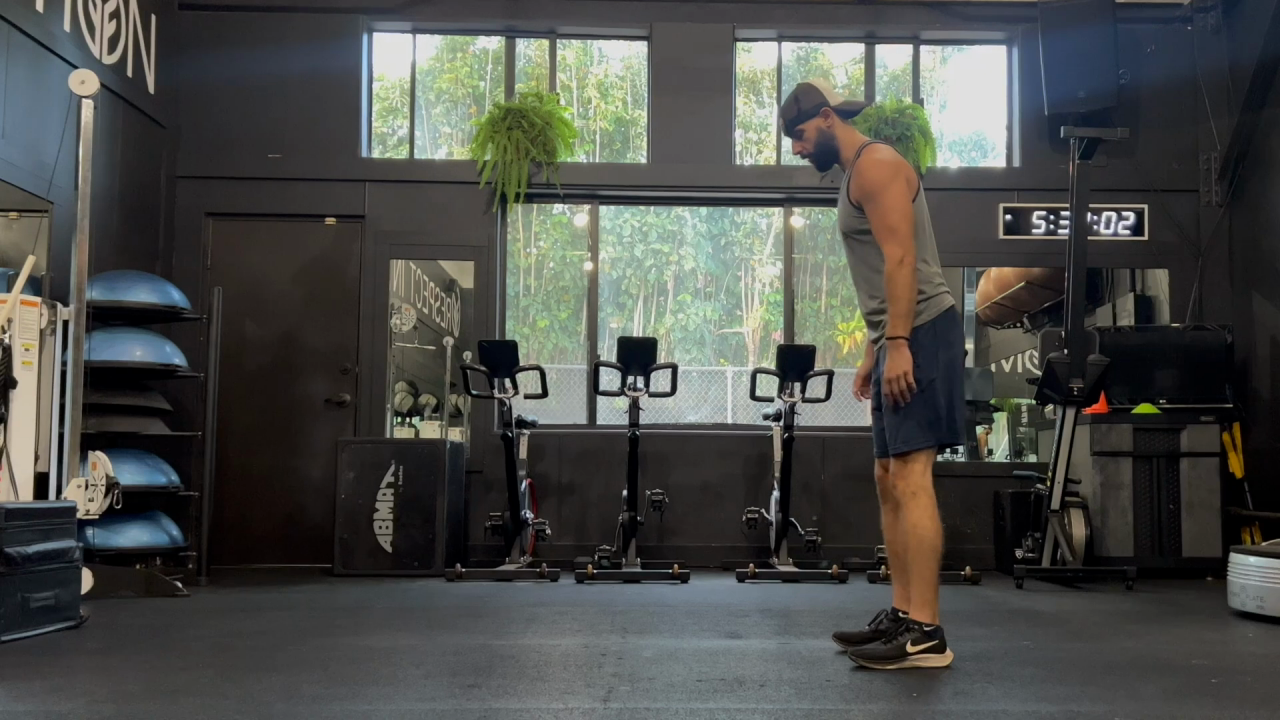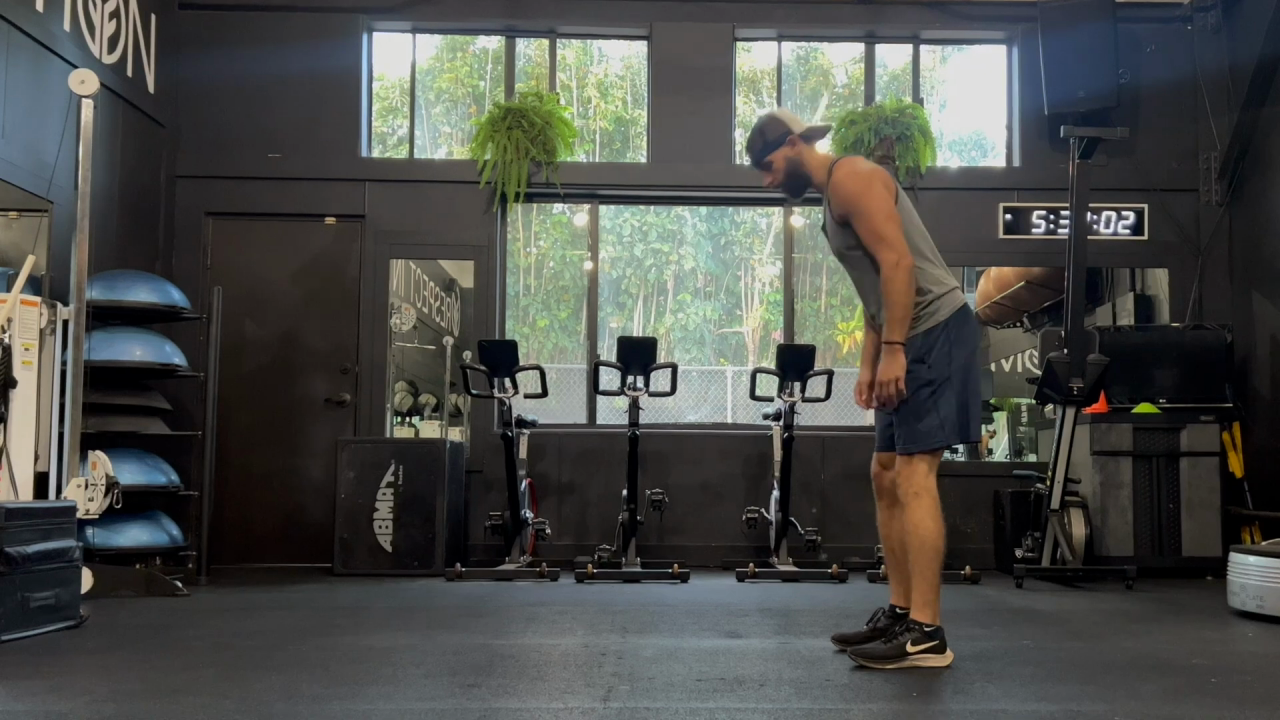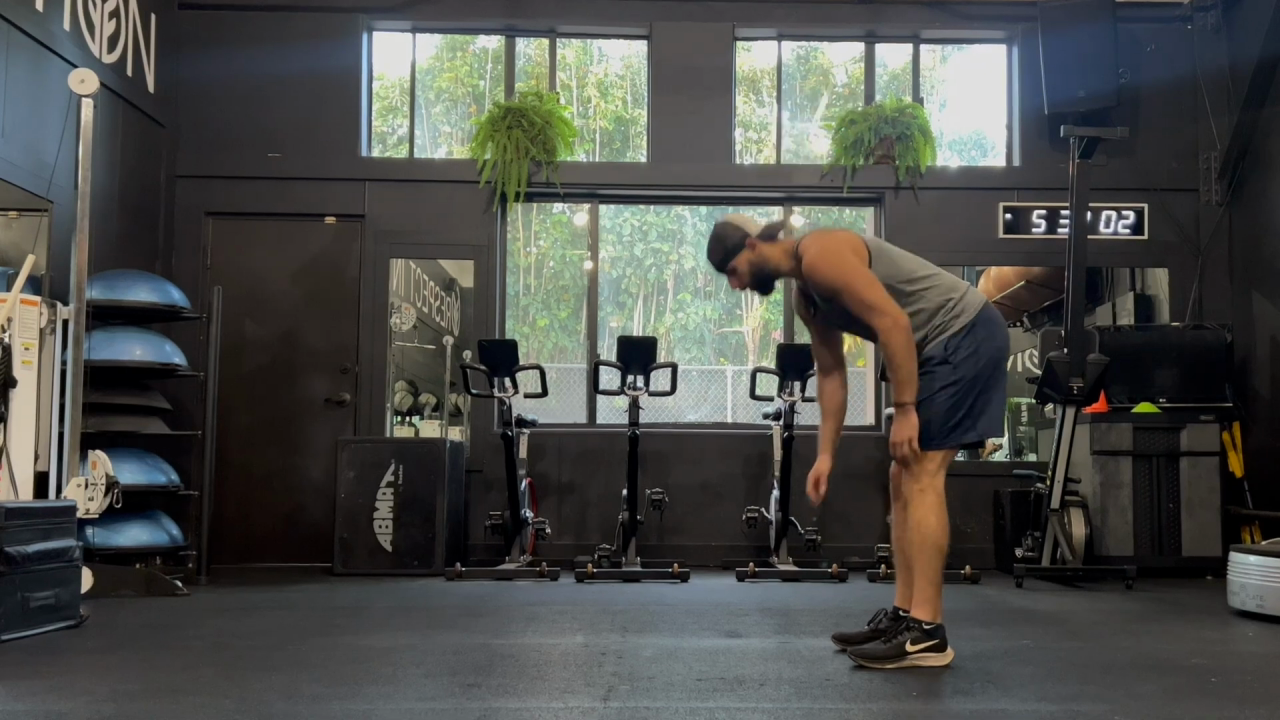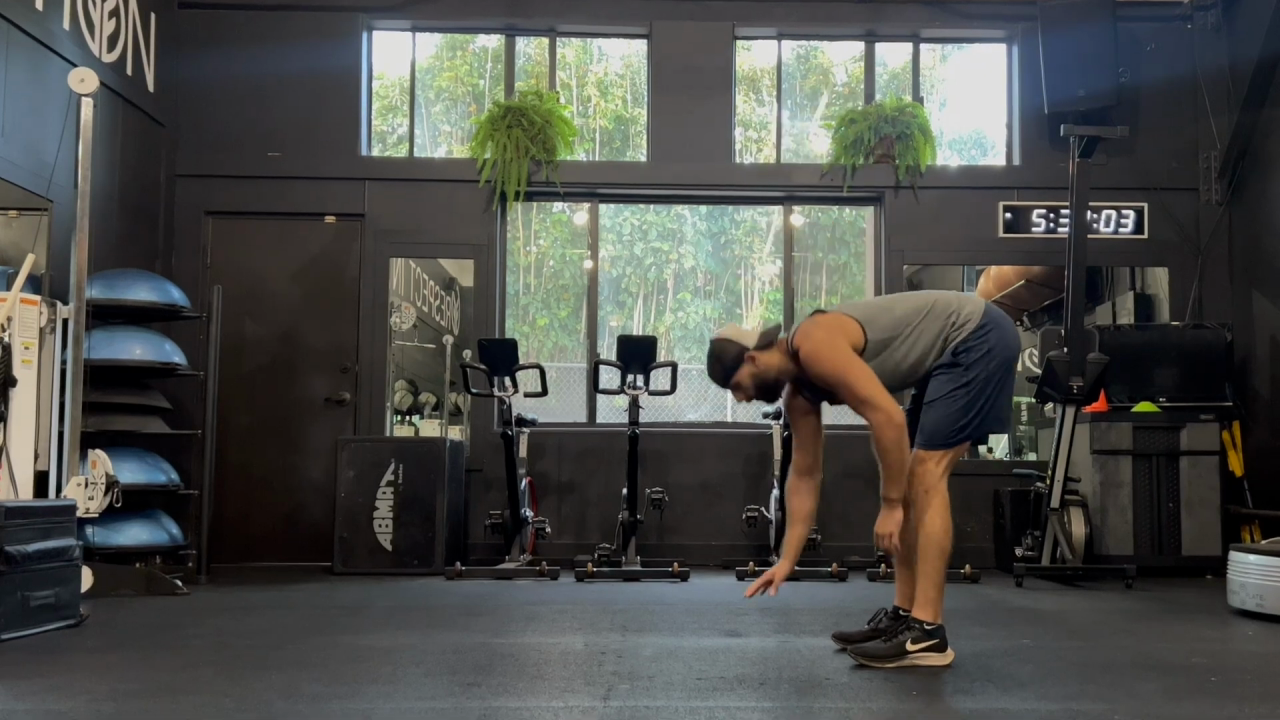
dt=0.3s
person 1, frame 1
left shoulder: (877, 164)
right shoulder: (856, 175)
left elbow: (901, 261)
left wrist: (898, 344)
right wrist: (874, 353)
left hip: (920, 335)
right hip: (902, 339)
left knee: (908, 479)
right knee: (888, 482)
left ankle: (925, 634)
right ankle: (903, 614)
person 1, frame 2
left shoulder: (850, 178)
right shoulder: (834, 197)
left elbow: (898, 263)
left wrist: (892, 350)
right wrist: (868, 364)
left hip: (937, 333)
right hip: (918, 337)
left knee: (912, 479)
right knee: (887, 479)
left ankle: (926, 635)
right ankle: (901, 614)
person 1, frame 3
left shoulder: (821, 254)
right shoulder: (804, 295)
left elbow: (894, 324)
right elbow: (830, 373)
left wrist: (904, 410)
right wrist: (824, 456)
left hip: (966, 333)
right hip: (943, 345)
left knee: (922, 474)
right knee: (905, 479)
left ankle: (926, 632)
right ankle: (904, 614)
person 1, frame 4
left shoulder: (813, 349)
right shoulder: (799, 388)
left elbow: (889, 419)
right elbow: (805, 475)
left wrist: (890, 504)
right wrist: (786, 562)
left hip: (980, 337)
right hip: (959, 347)
left knee: (924, 474)
right knee: (908, 477)
left ankle: (926, 633)
right ankle: (905, 614)
